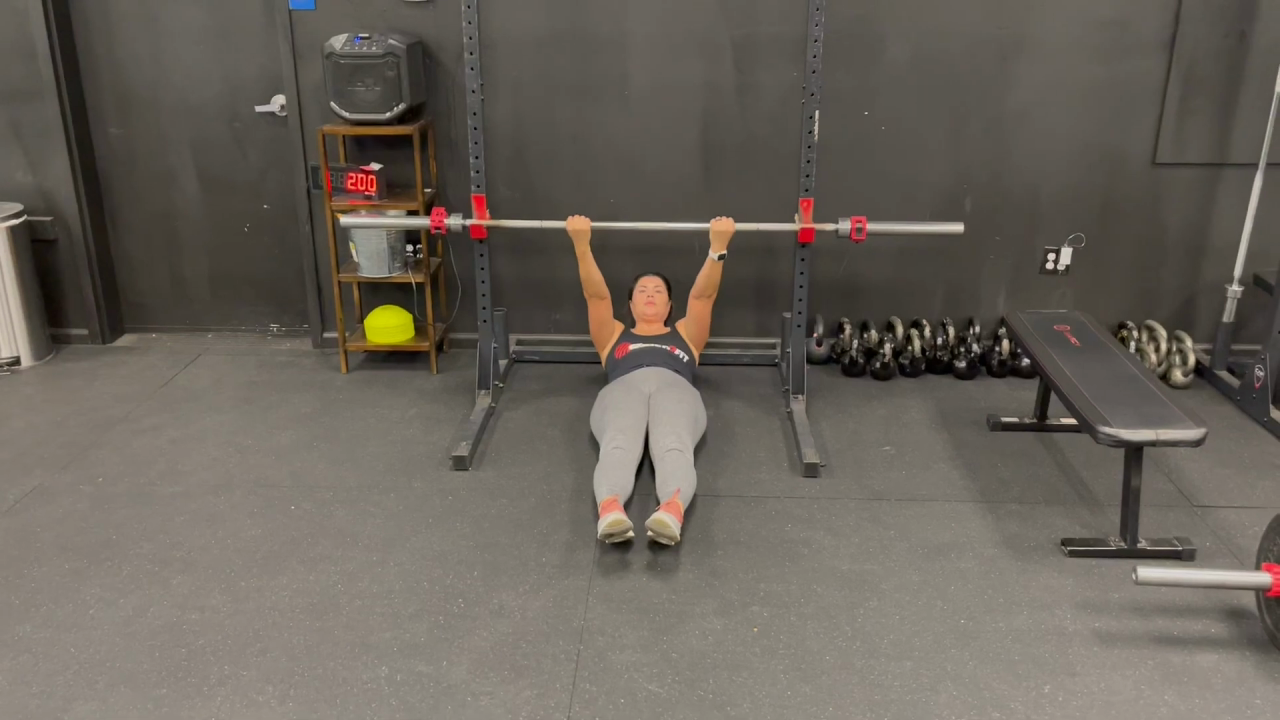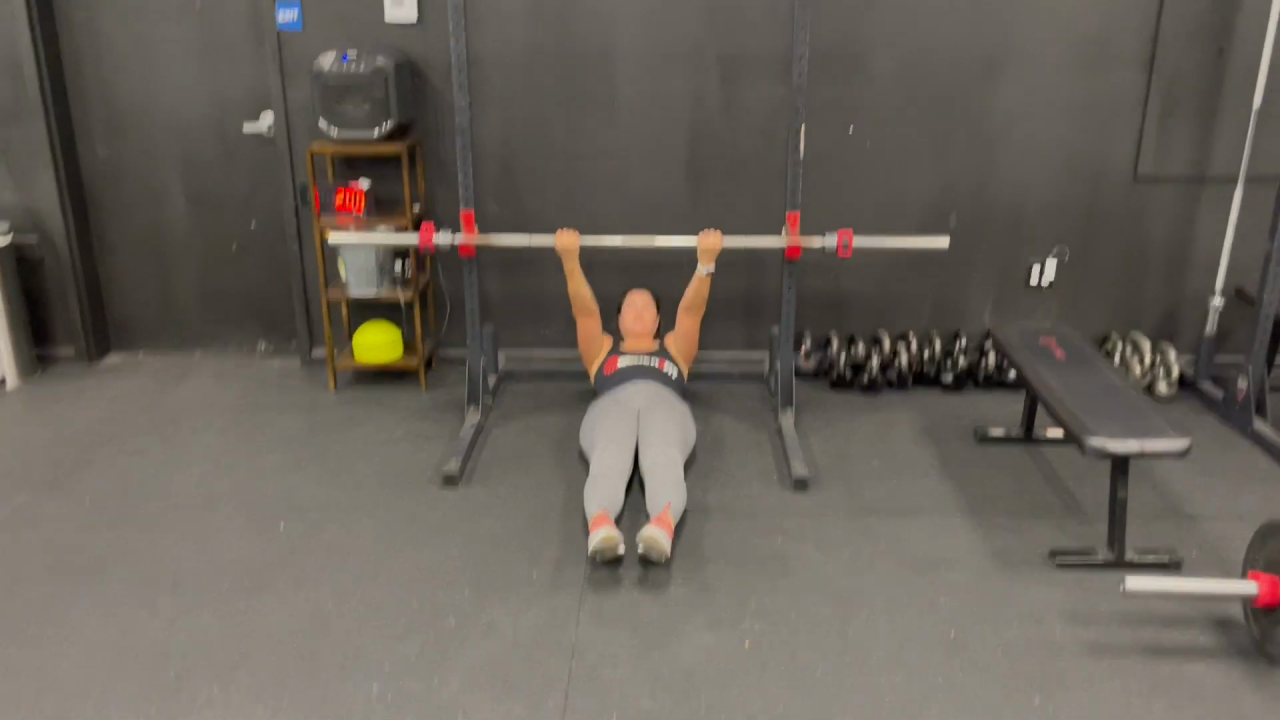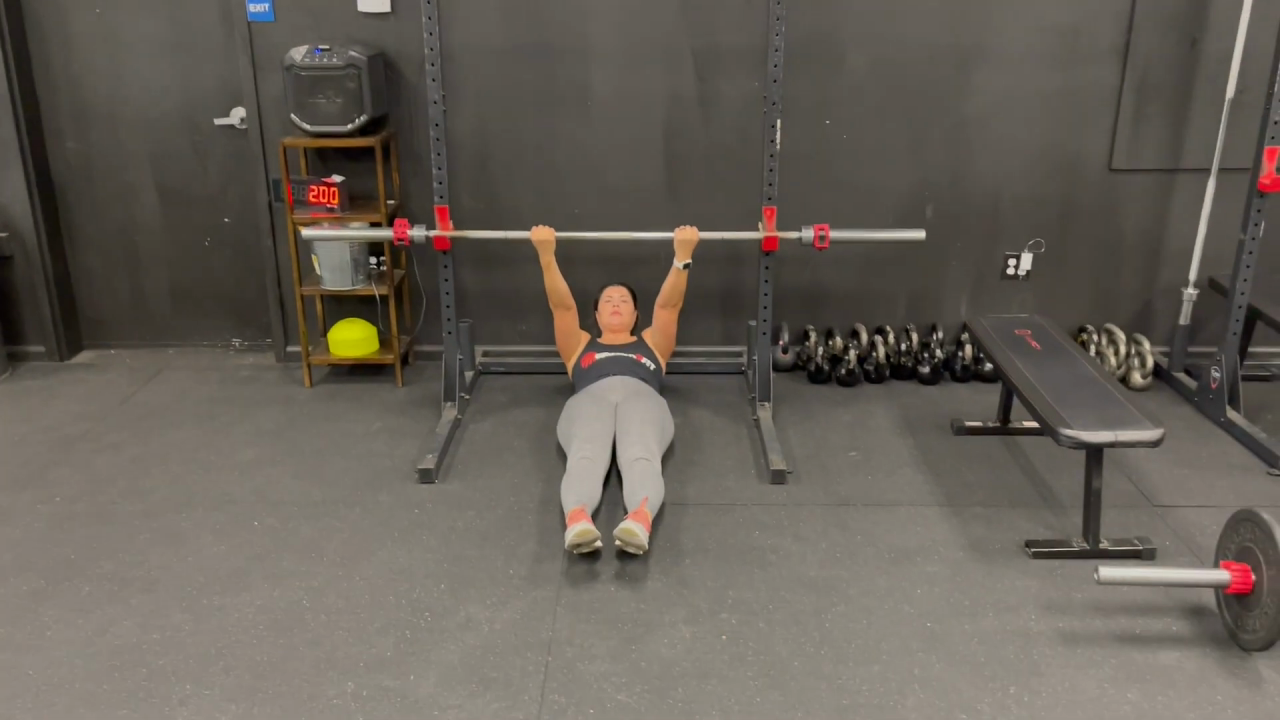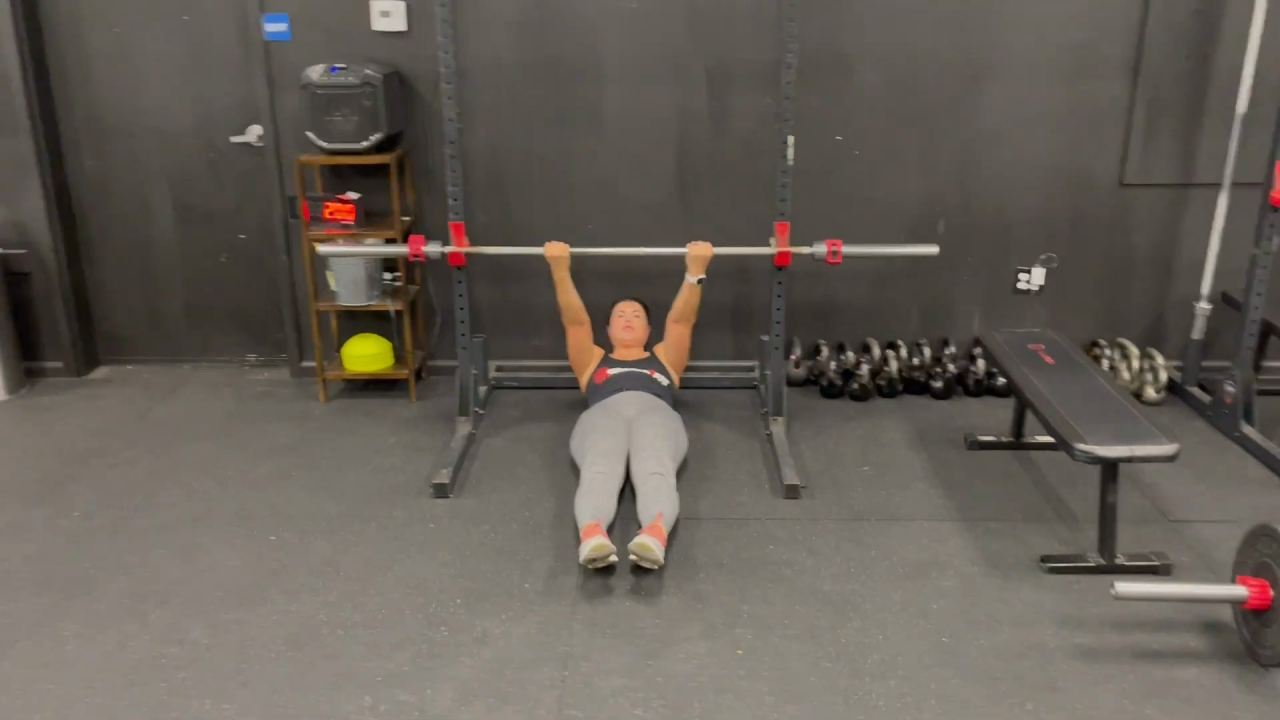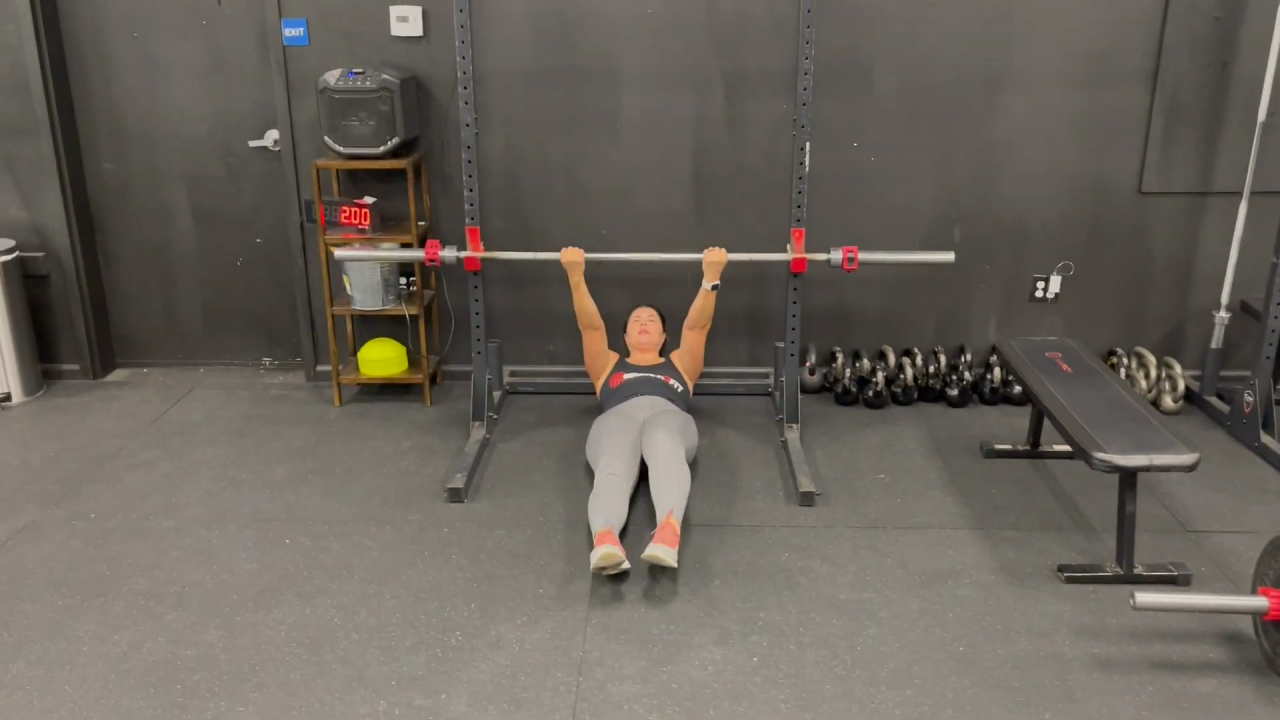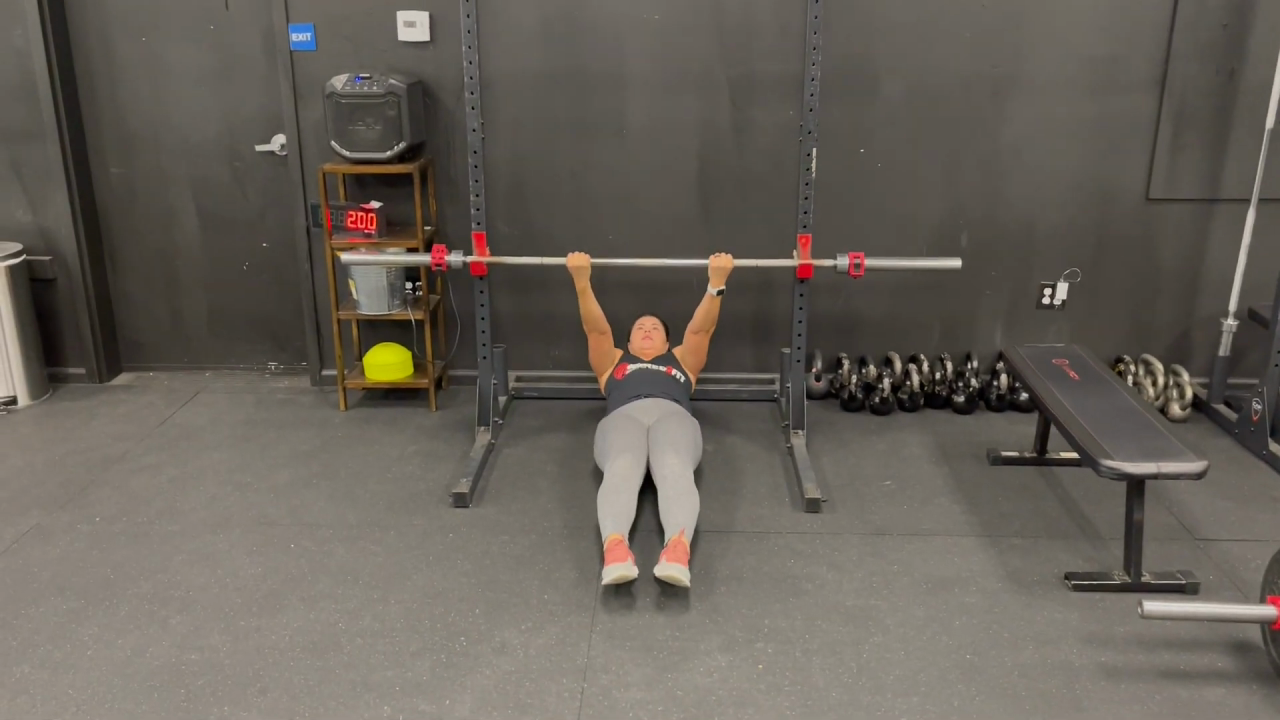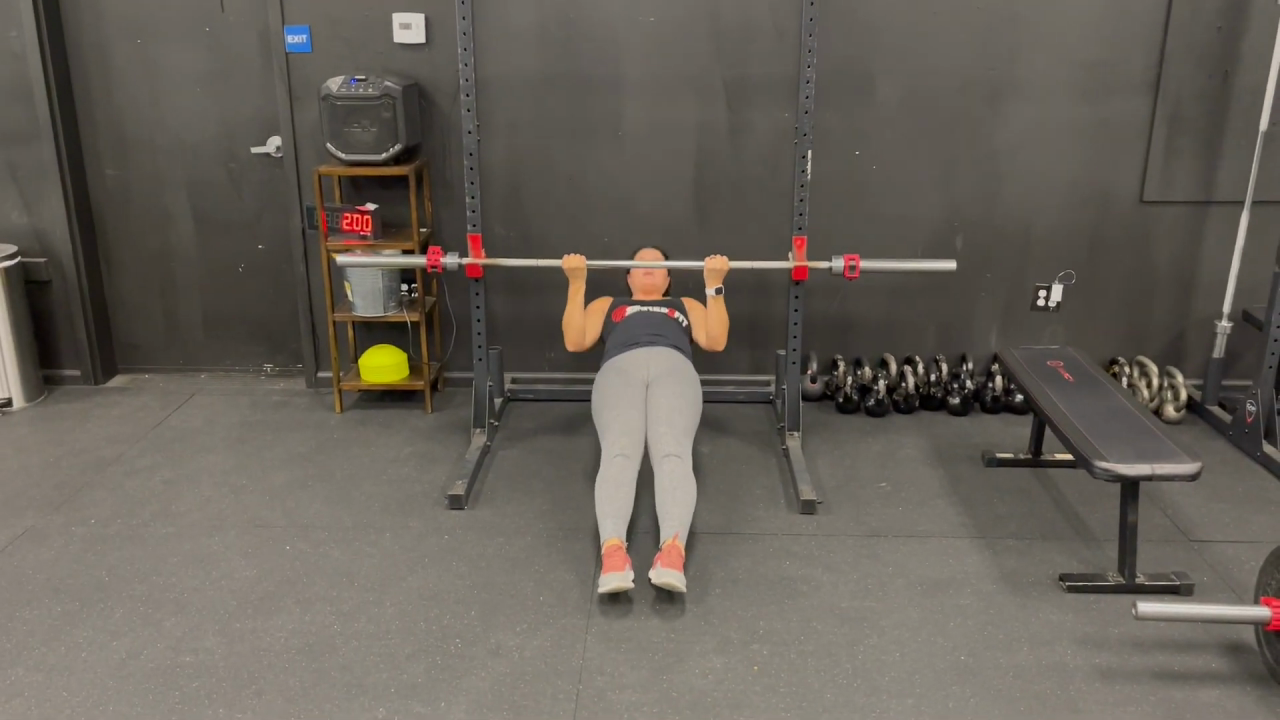
dt=0.7s
person 1, frame 1
left shoulder: (685, 335)
right shoulder: (614, 335)
left elbow: (704, 295)
right elbow: (596, 295)
left wrist: (718, 246)
right wrist: (581, 243)
left hip: (676, 389)
right hip: (622, 389)
left knee: (674, 448)
right knee: (617, 446)
left ankle: (672, 511)
right ankle: (610, 509)
person 1, frame 2
left shoulder: (673, 349)
right shoulder: (603, 350)
left elbow: (692, 310)
right elbow: (584, 310)
left wrist: (706, 262)
right wrist: (570, 260)
left hip: (664, 404)
right hip: (613, 404)
left knee: (664, 462)
right knee: (607, 462)
left ankle: (662, 527)
right ankle: (600, 526)
person 1, frame 3
left shoulder: (652, 343)
right shoulder: (580, 345)
left elbow: (669, 304)
right elbow: (561, 305)
left wrist: (683, 255)
right wrist: (546, 254)
left hip: (642, 398)
right hip: (589, 399)
left knee: (642, 457)
right knee: (584, 457)
left ankle: (640, 520)
right ankle: (577, 520)
person 1, frame 4
left shoulder: (664, 358)
right shoulder: (593, 360)
left elbow: (682, 319)
right elbow: (574, 320)
left wrist: (696, 271)
right wrist: (560, 269)
left hip: (656, 413)
right hip: (604, 413)
left knee: (656, 472)
right knee: (599, 471)
left ankle: (655, 536)
right ankle: (592, 536)
person 1, frame 5
left shoulder: (679, 365)
right shoulder: (608, 365)
left elbow: (697, 326)
right elbow: (590, 326)
left wrist: (711, 277)
right wrist: (575, 275)
left hip: (668, 416)
right hip: (617, 418)
left knee: (664, 449)
right knee: (612, 473)
left ankle: (668, 534)
right ankle: (604, 542)
person 1, frame 6
left shoulder: (682, 360)
right shoulder: (613, 361)
left elbow: (700, 329)
right elbow: (596, 329)
left wrist: (717, 283)
right wrist: (581, 280)
left hip: (672, 415)
right hip: (623, 417)
left knee: (674, 468)
right knee: (621, 468)
left ankle: (678, 549)
right ankle: (614, 548)
person 1, frame 7
left shoulder: (685, 305)
right shoulder: (607, 305)
left elbow: (716, 340)
right elbow: (575, 341)
left wrist: (714, 285)
right wrist: (576, 282)
left hip: (673, 368)
right hip: (620, 369)
left knee: (673, 453)
right knee: (618, 452)
left ankle: (673, 552)
right ankle: (612, 552)
